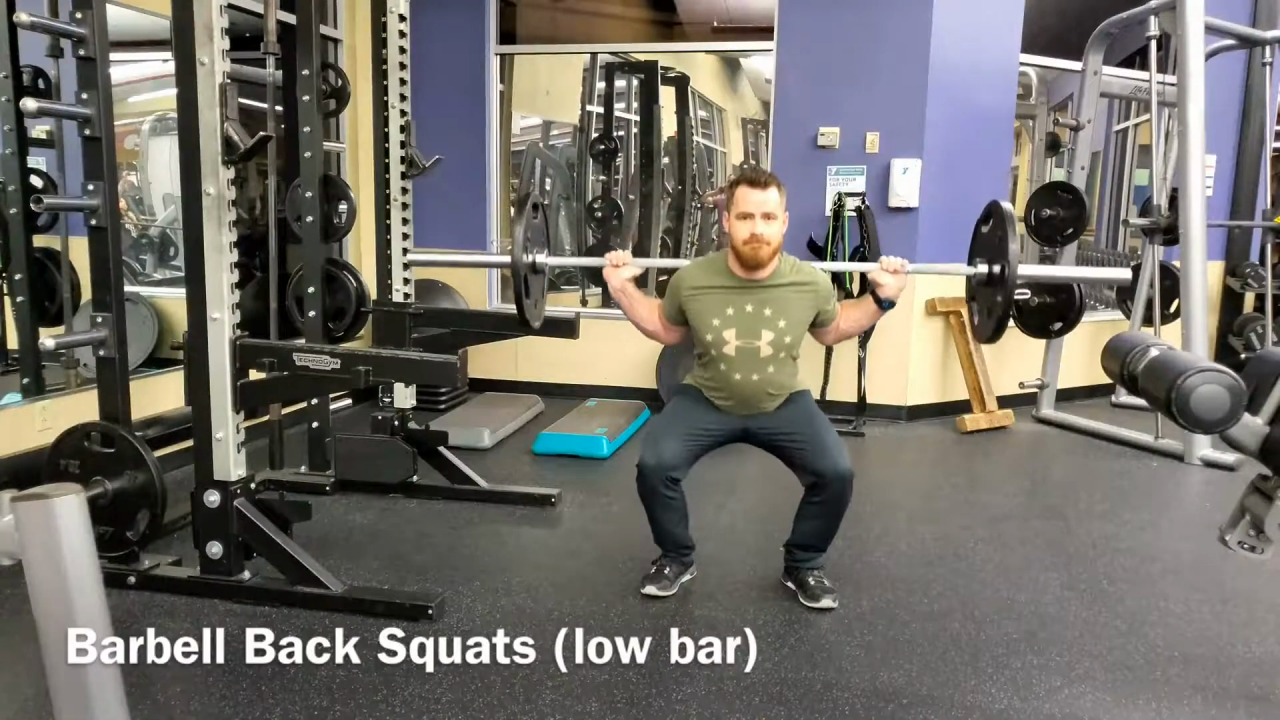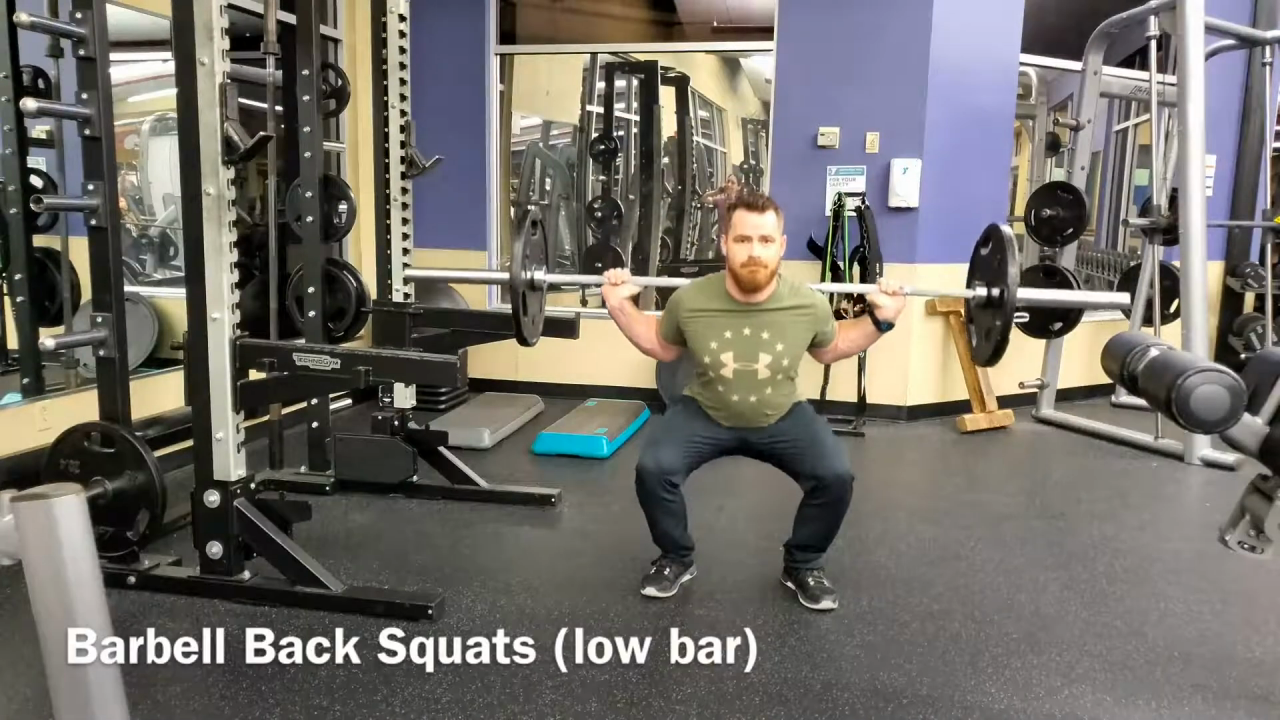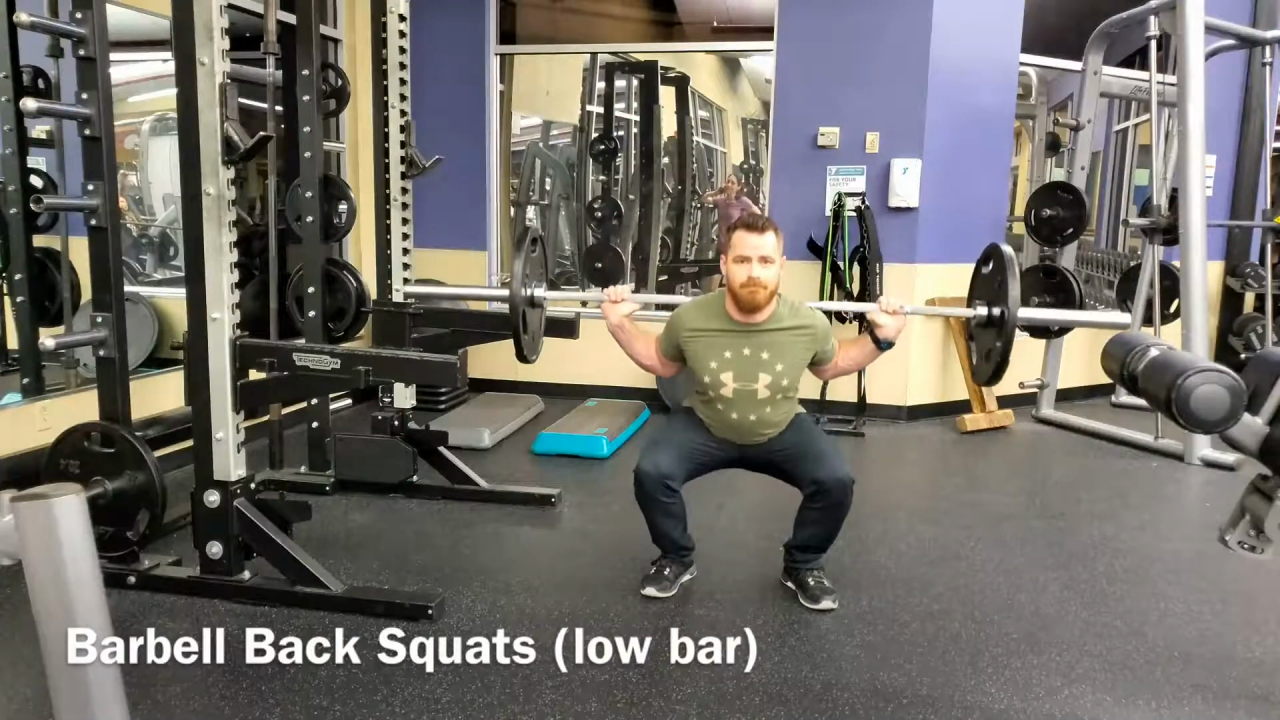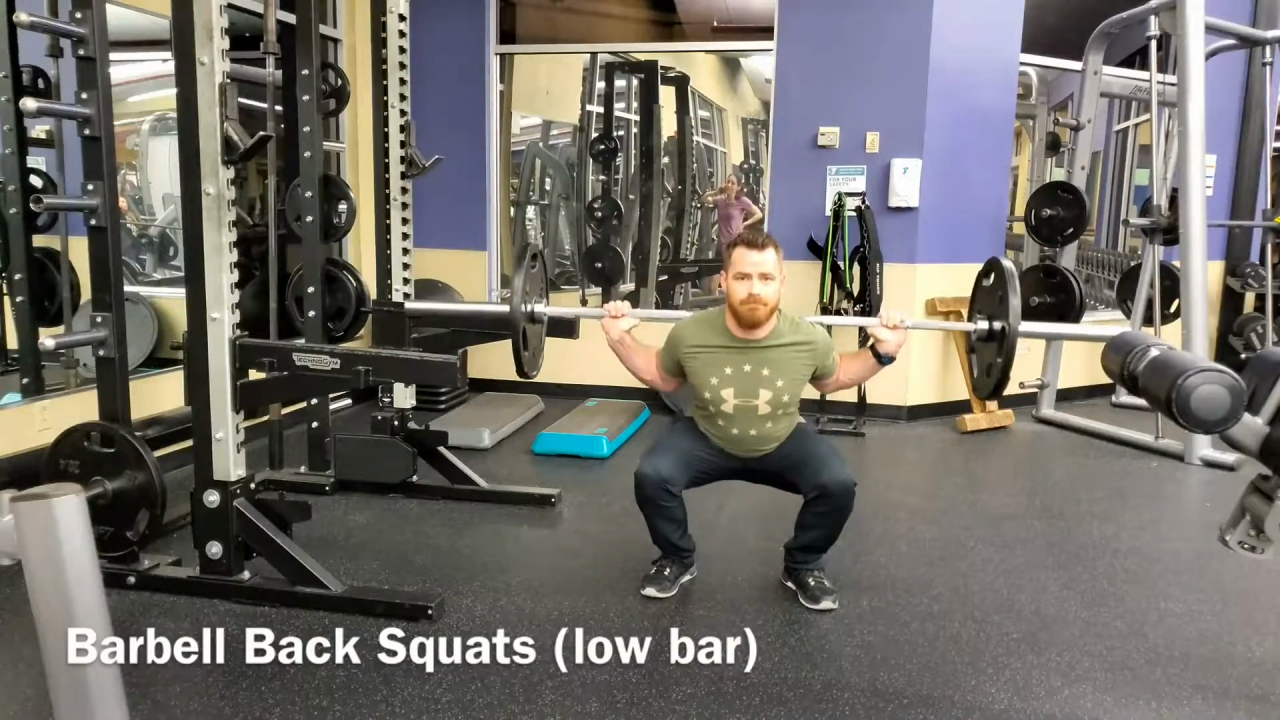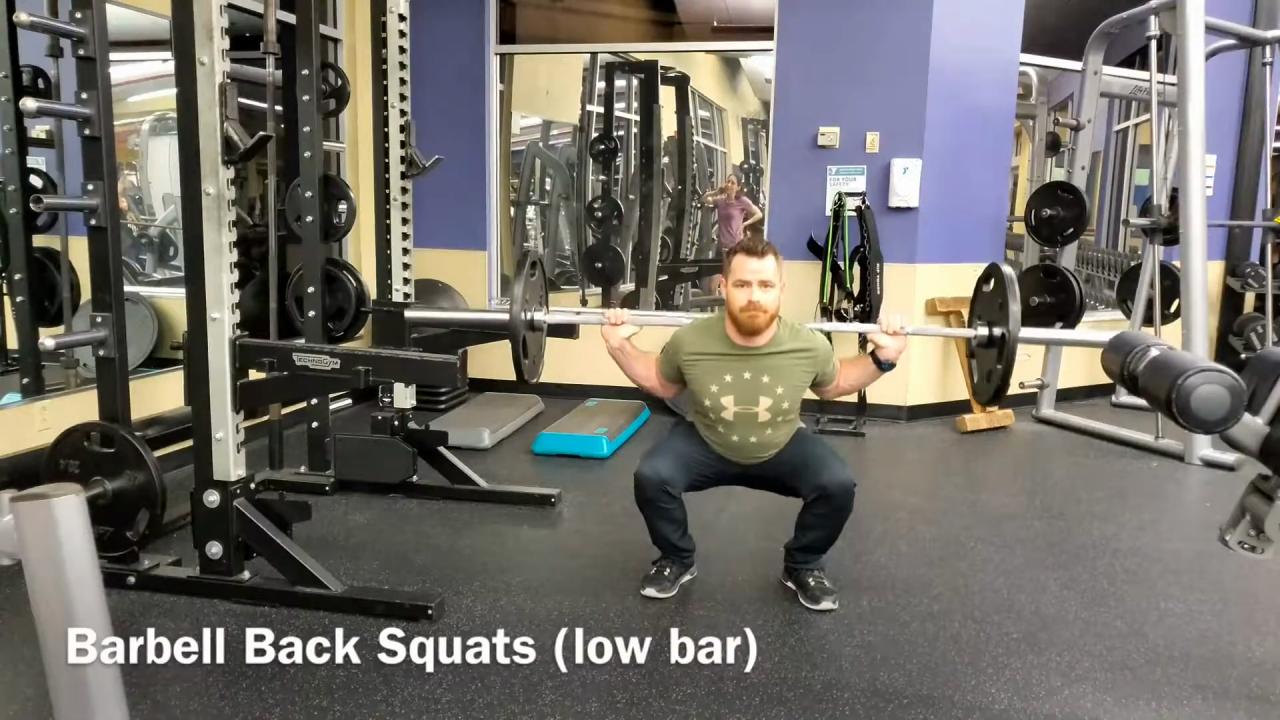
dt=0.2s
person 1, frame 1
left shoulder: (811, 283)
right shoulder: (691, 280)
left elbow: (832, 329)
right elbow: (666, 330)
left wrist: (881, 298)
right wrist: (622, 289)
left hip: (783, 404)
right hip: (705, 400)
left knee: (836, 473)
right knee: (654, 465)
left ankle: (803, 565)
right ankle: (677, 559)
person 1, frame 2
left shoulder: (809, 305)
right shoulder: (689, 301)
left elbow: (831, 348)
right elbow: (663, 347)
left wrist: (879, 320)
right wrist: (620, 307)
left hip: (782, 418)
right hip: (704, 415)
left knee: (836, 476)
right knee: (653, 469)
left ankle: (802, 566)
right ankle: (676, 559)
person 1, frame 3
left shoulder: (809, 325)
right shoulder: (689, 319)
left elbow: (831, 365)
right elbow: (662, 362)
left wrist: (880, 338)
right wrist: (619, 324)
left hip: (782, 432)
right hip: (704, 428)
left knee: (836, 481)
right knee: (652, 472)
left ankle: (802, 566)
right ankle: (676, 559)
person 1, frame 4
left shoulder: (810, 340)
right shoulder: (690, 335)
left elbow: (833, 379)
right elbow: (663, 378)
left wrist: (881, 353)
right wrist: (619, 339)
left hip: (782, 444)
right hip: (705, 441)
left knee: (838, 484)
right knee: (652, 476)
left ankle: (802, 566)
right ankle: (677, 559)
person 1, frame 5
left shoulder: (810, 347)
right shoulder: (689, 342)
left elbow: (833, 385)
right elbow: (662, 384)
left wrist: (881, 360)
right wrist: (619, 346)
left hip: (782, 450)
right hip: (705, 446)
left knee: (838, 485)
right knee: (651, 477)
left ankle: (802, 566)
right ankle: (677, 559)
